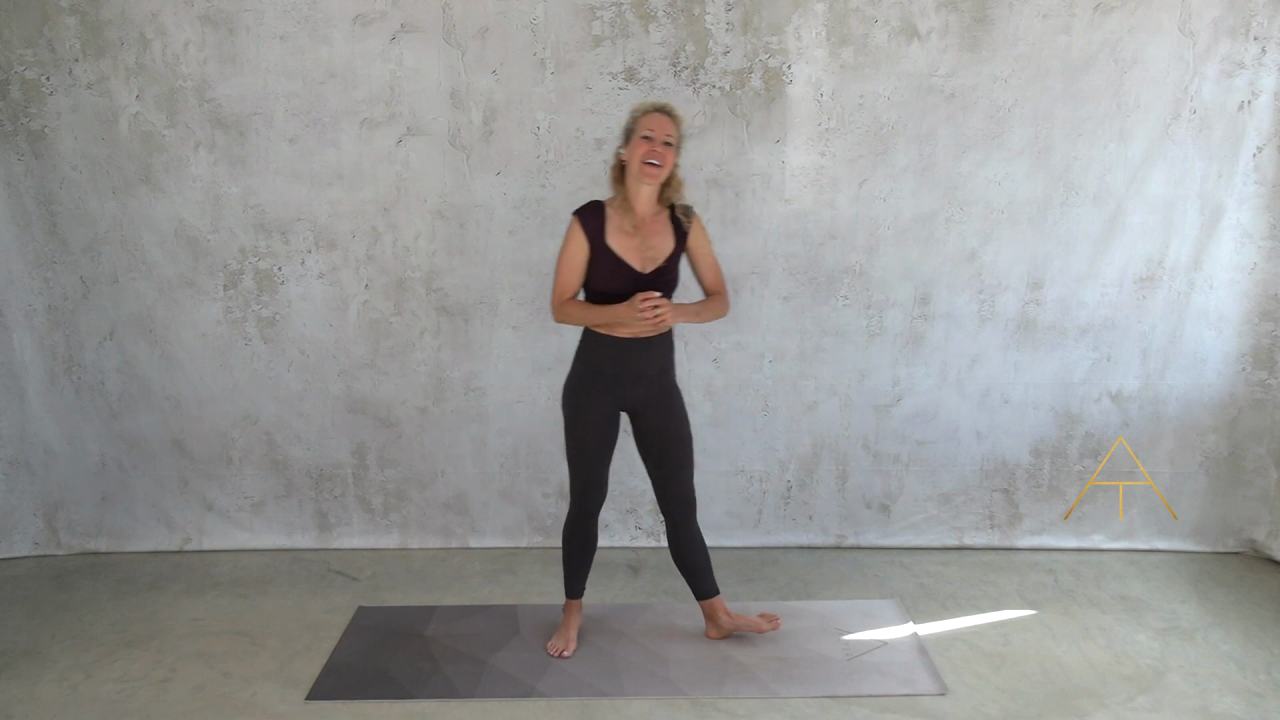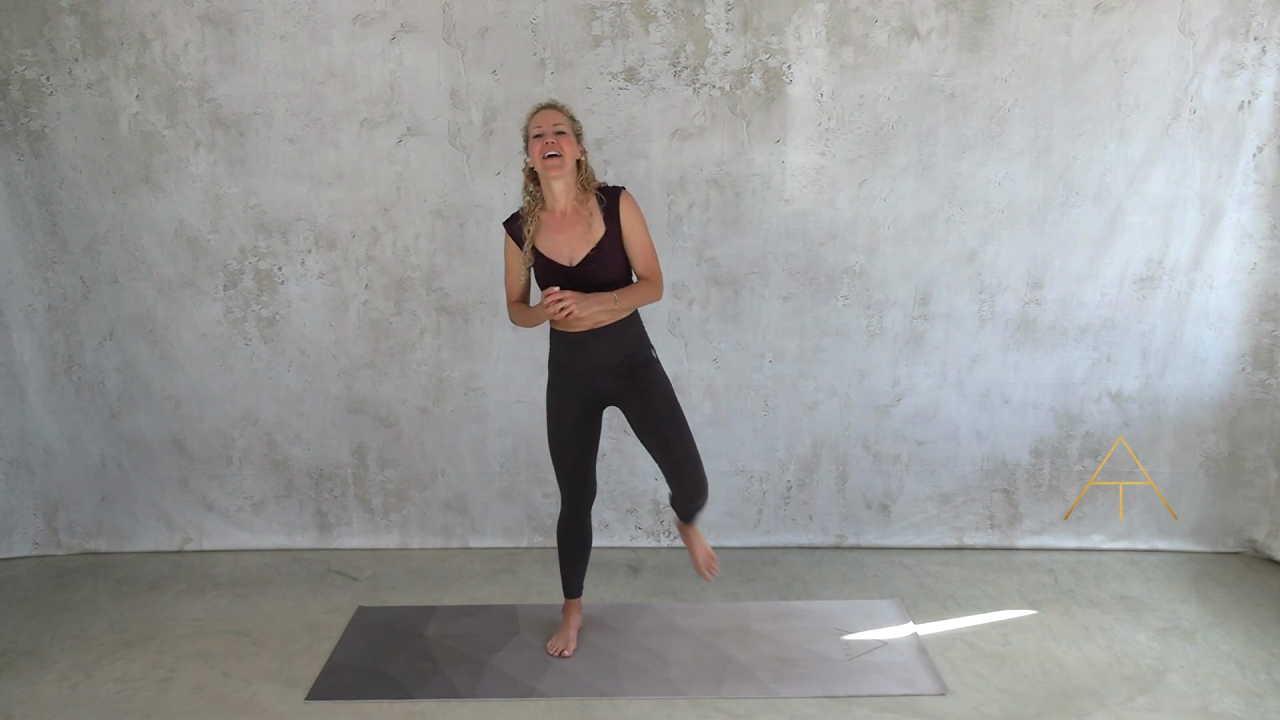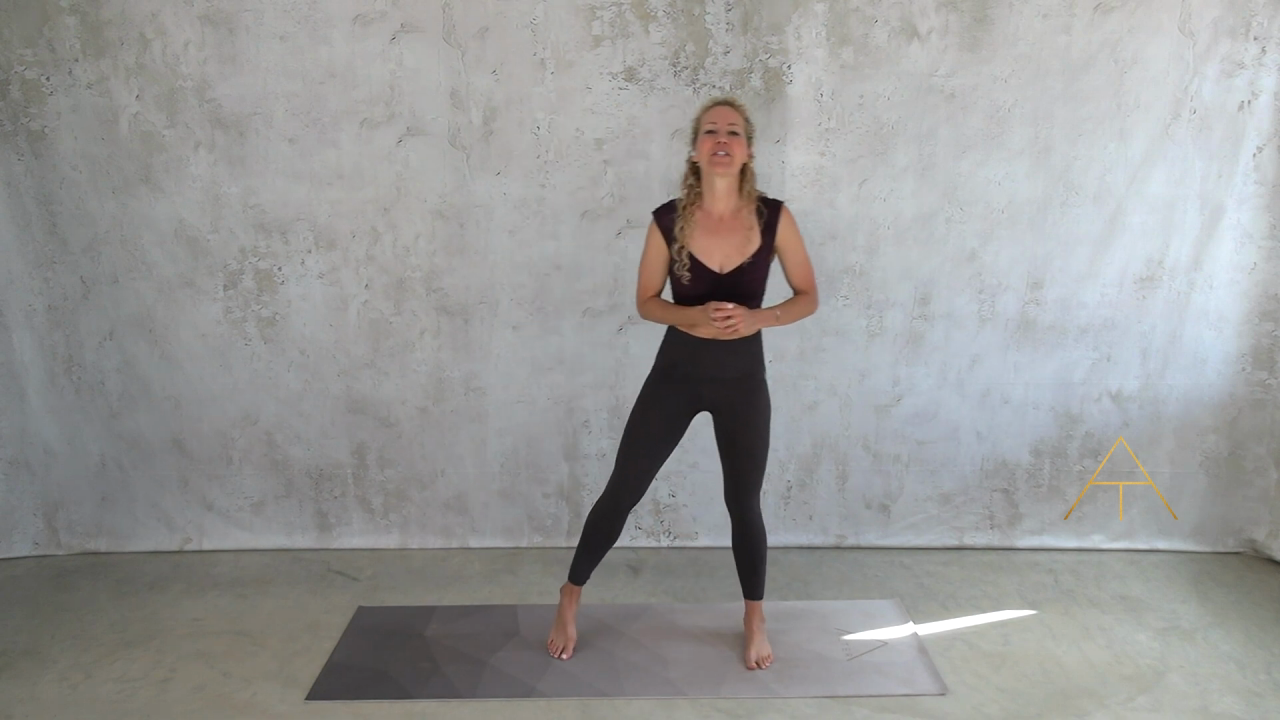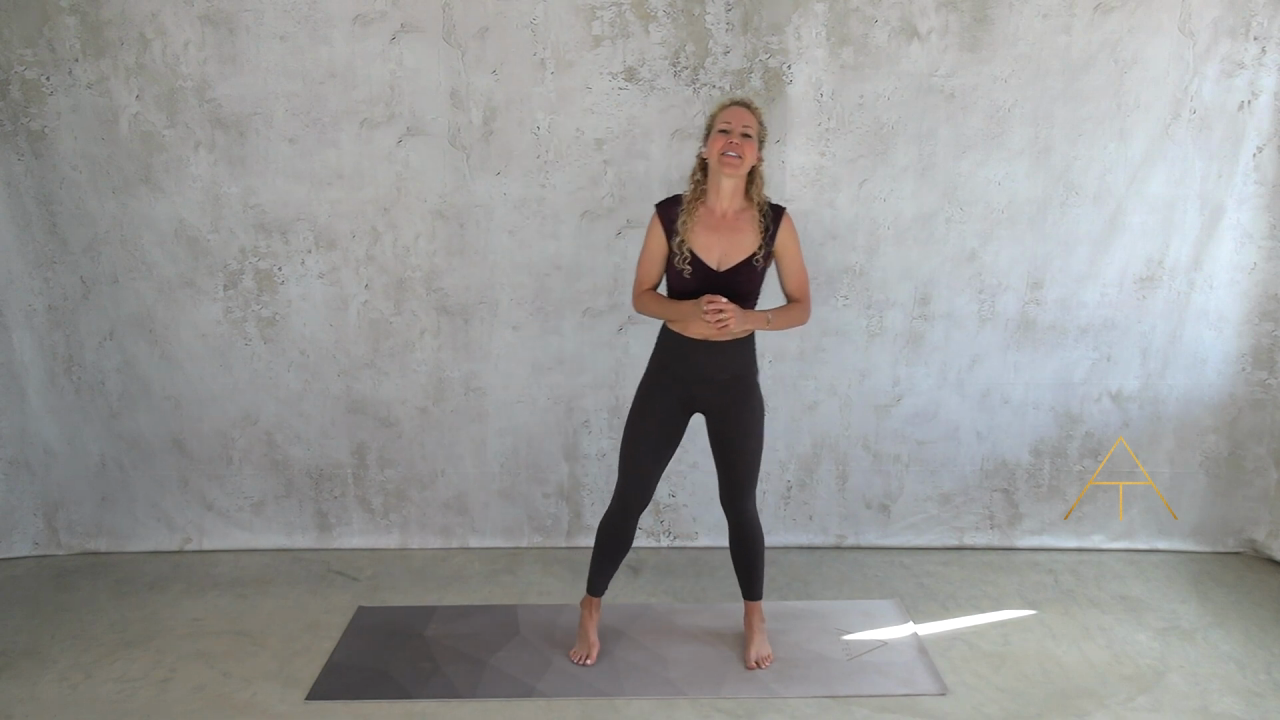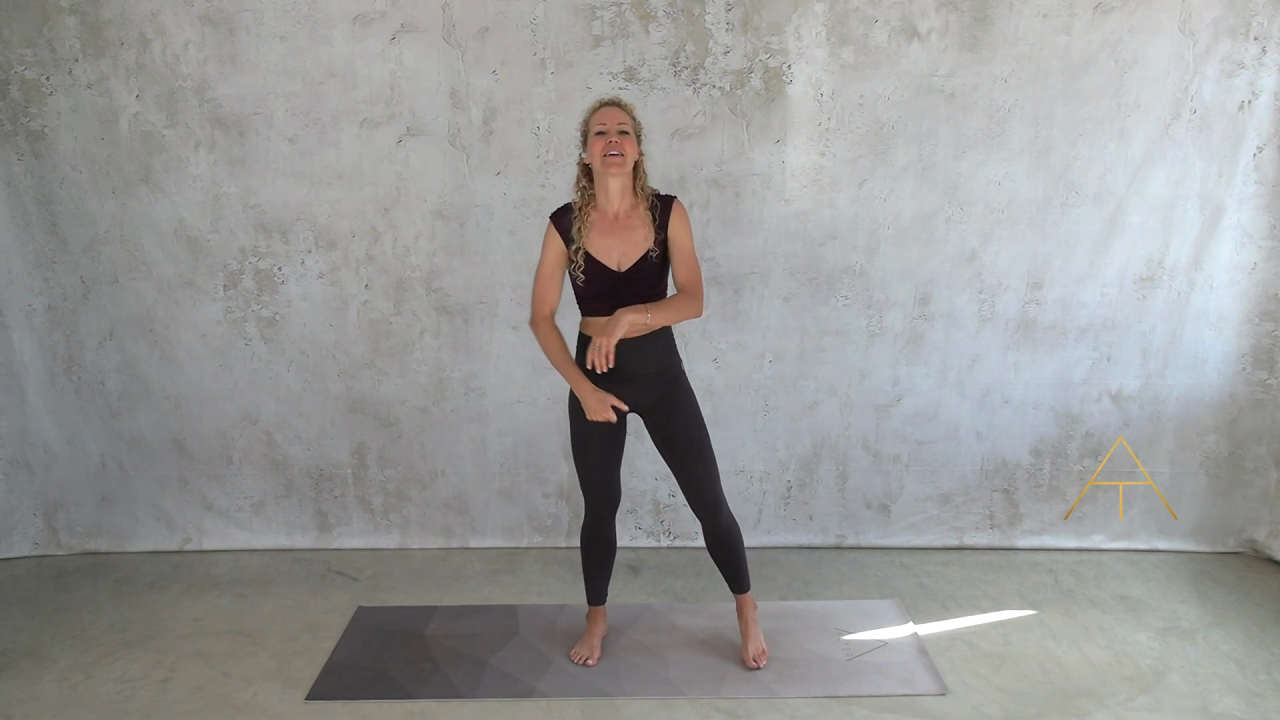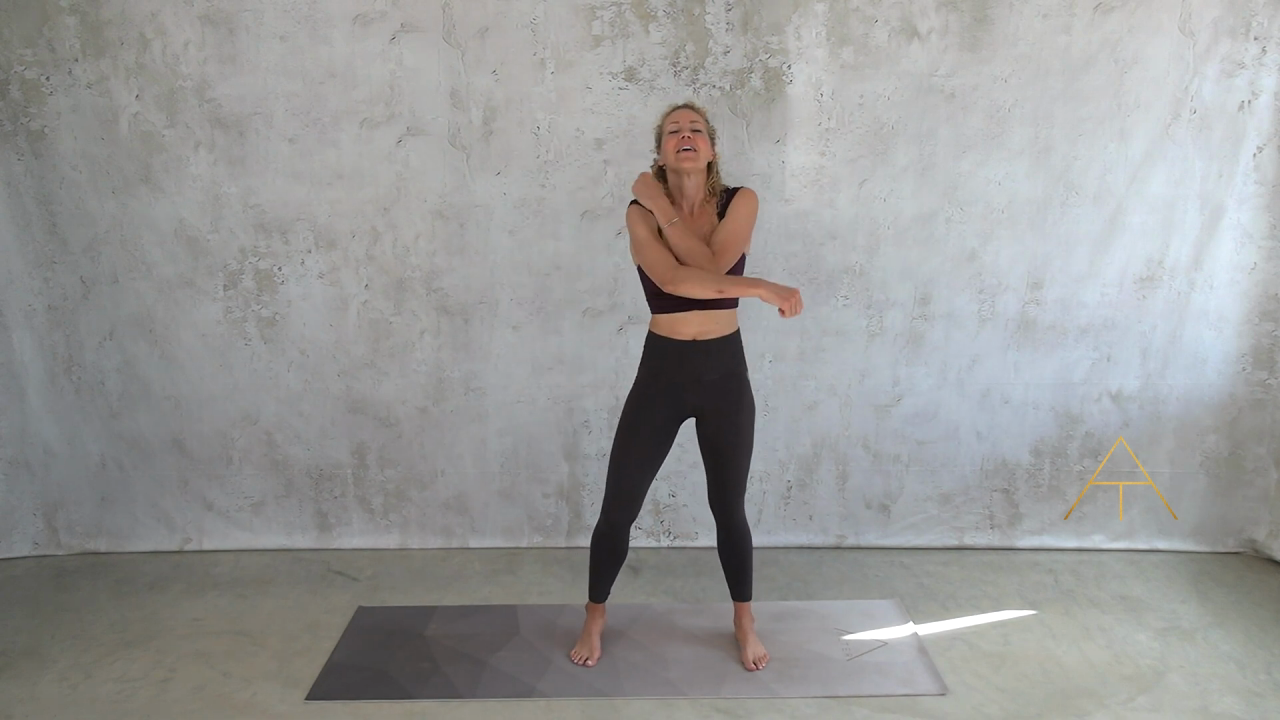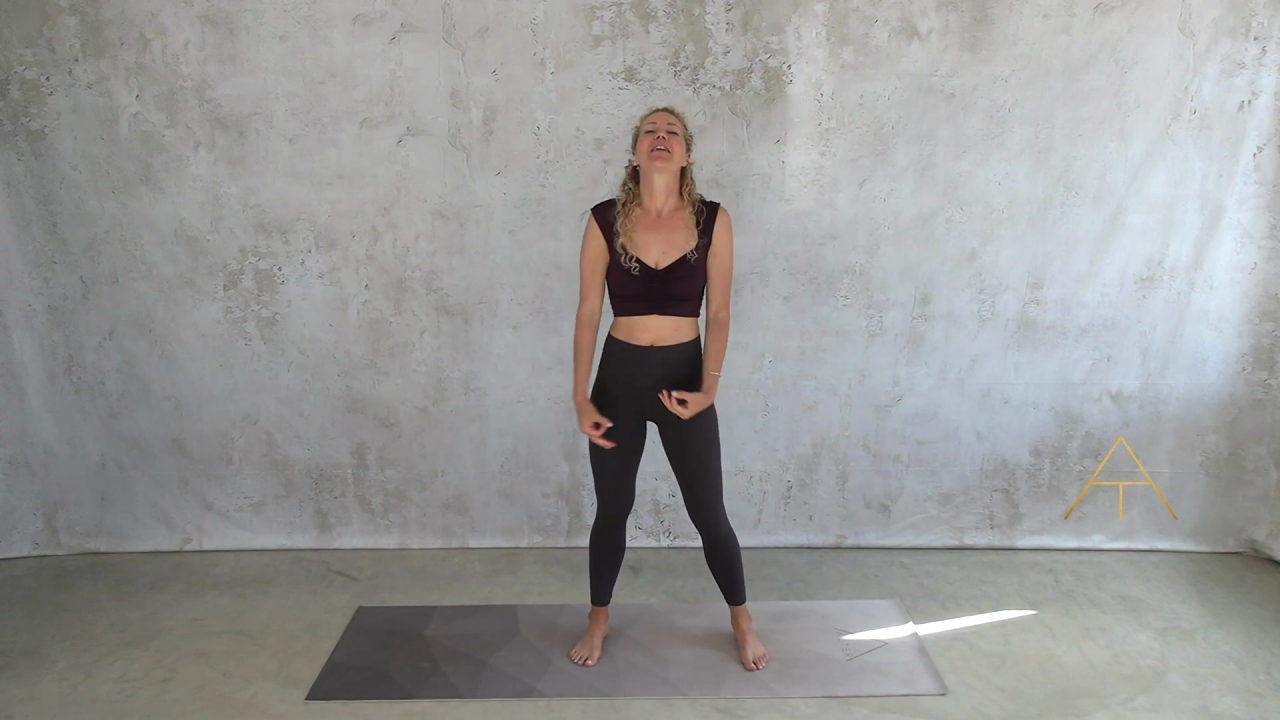
dt=0.7s
person 1, frame 1
left shoulder: (685, 224)
right shoulder: (589, 220)
left elbow: (719, 300)
right elbow: (562, 306)
left wrist: (677, 313)
right wrist: (620, 312)
left hip: (655, 376)
right hip: (595, 376)
left knee: (680, 505)
right knee: (586, 501)
left ankle: (717, 614)
right ankle: (572, 612)
person 1, frame 2
left shoulder: (617, 204)
right shoulder: (520, 227)
left elbow: (652, 285)
right elbow: (517, 308)
left wrist: (589, 302)
right wrist: (540, 312)
left hip: (630, 356)
right hip: (569, 368)
left knee: (691, 480)
right knee: (577, 497)
left ankle: (686, 520)
right ankle: (571, 612)
person 1, frame 3
left shoulder: (774, 217)
right shoulder: (667, 220)
left elbow: (808, 297)
right elbow: (646, 302)
left wrist: (757, 317)
right wrist: (696, 315)
left hip: (743, 374)
right hip: (677, 369)
left knee: (744, 503)
right knee: (623, 489)
left ankle: (754, 618)
right ankle: (571, 595)
person 1, frame 4
left shoulder: (774, 223)
right shoulder: (669, 215)
left elbow: (801, 307)
right elbow: (642, 297)
left wrist: (752, 319)
right wrist: (690, 309)
left hip: (734, 375)
right hip: (670, 370)
left knee: (739, 502)
right knee: (629, 498)
left ankle: (754, 618)
right ankle: (591, 608)
person 1, frame 5
left shoulder: (668, 212)
right shoulder: (564, 224)
left elbow: (693, 301)
right elbow: (541, 318)
left wrist: (627, 317)
right wrist: (579, 387)
left hip: (659, 366)
right hip: (597, 374)
left knee: (708, 499)
right knee: (600, 505)
left ankle: (746, 610)
right ankle: (596, 618)
person 1, frame 6
left shoulder: (739, 202)
right shoulder: (641, 210)
left elbow: (713, 262)
right elbow: (676, 279)
left wrist: (666, 211)
right wrist: (764, 289)
left hip: (724, 371)
right hip: (661, 372)
left knee: (728, 507)
right knee: (618, 505)
left ankle: (744, 621)
right ankle: (594, 617)
person 1, frame 7
left shoulder: (712, 220)
right shoulder: (605, 220)
left elbow: (719, 316)
right elbow: (588, 314)
left wrist: (709, 387)
right wrist: (581, 395)
left hip: (686, 382)
right hip: (618, 377)
left knee: (708, 512)
right knee: (612, 510)
left ankle: (742, 621)
right ankle: (599, 619)
